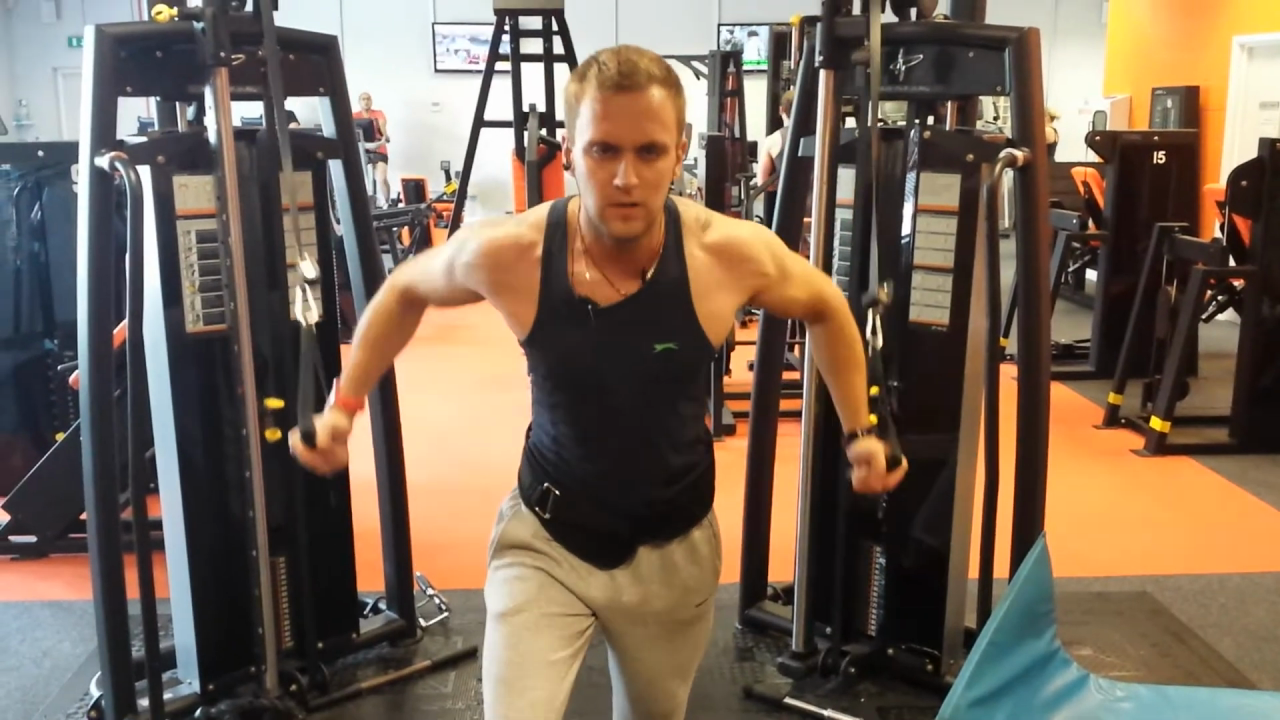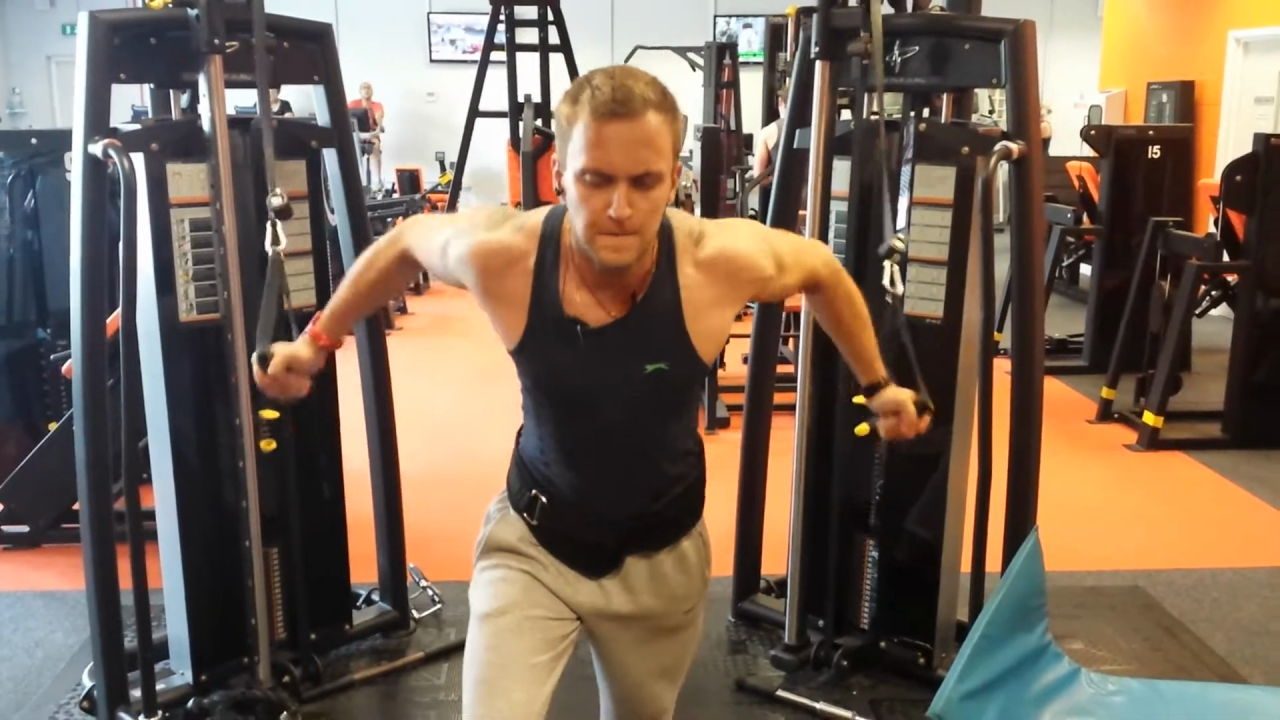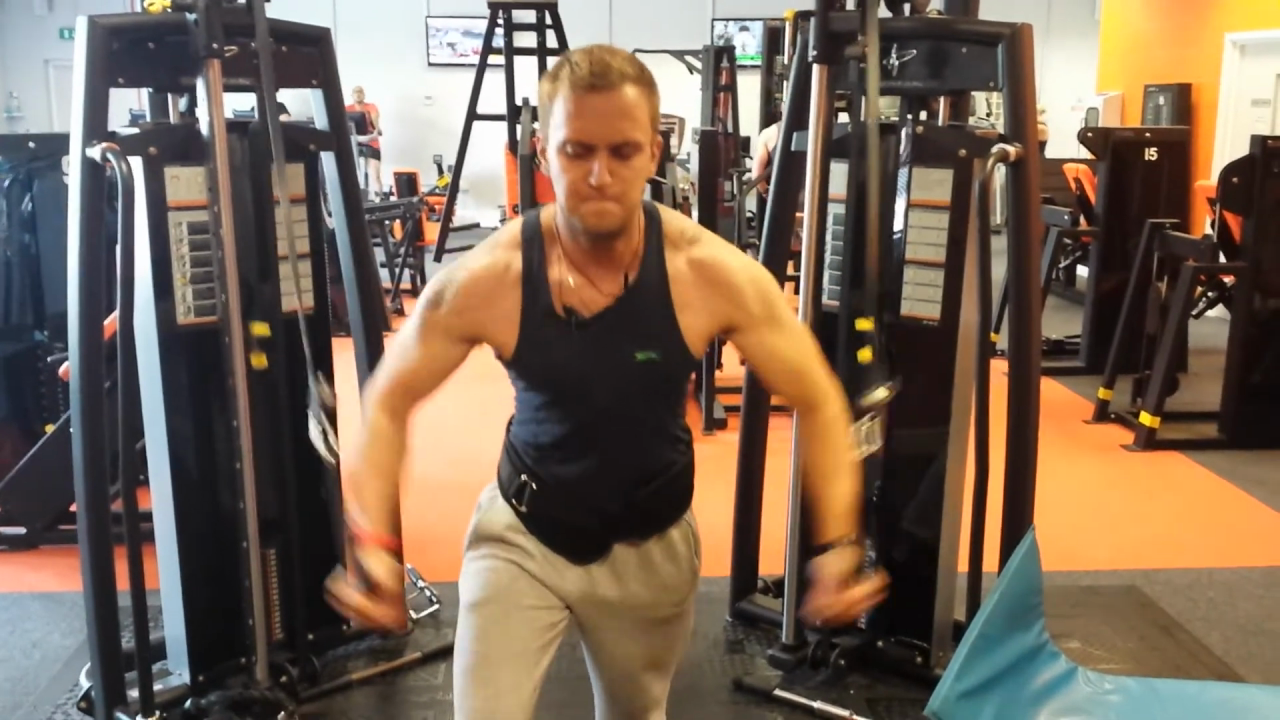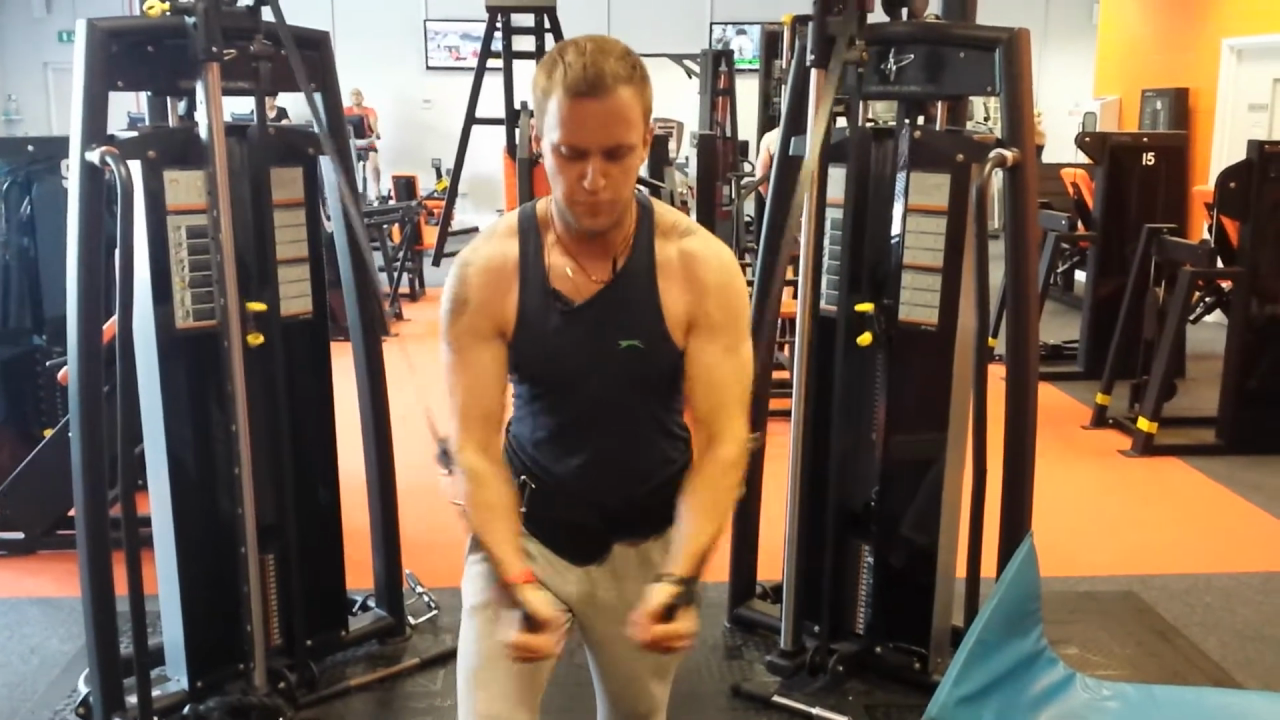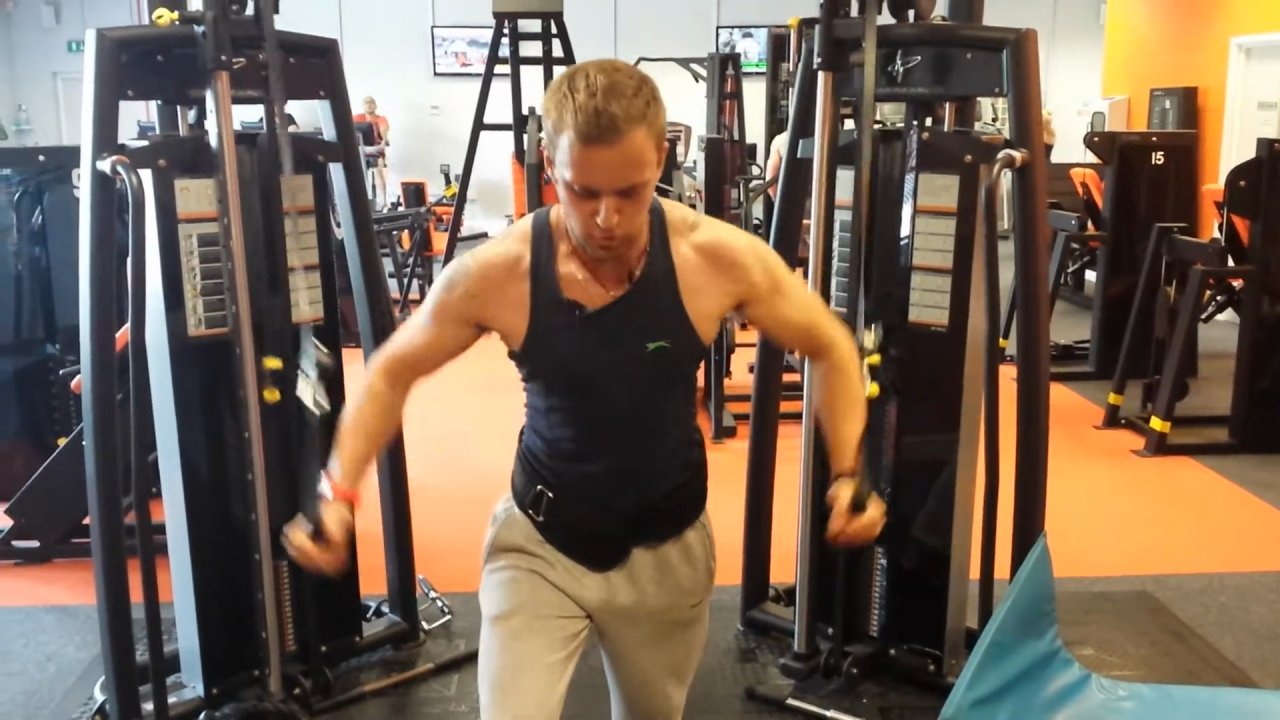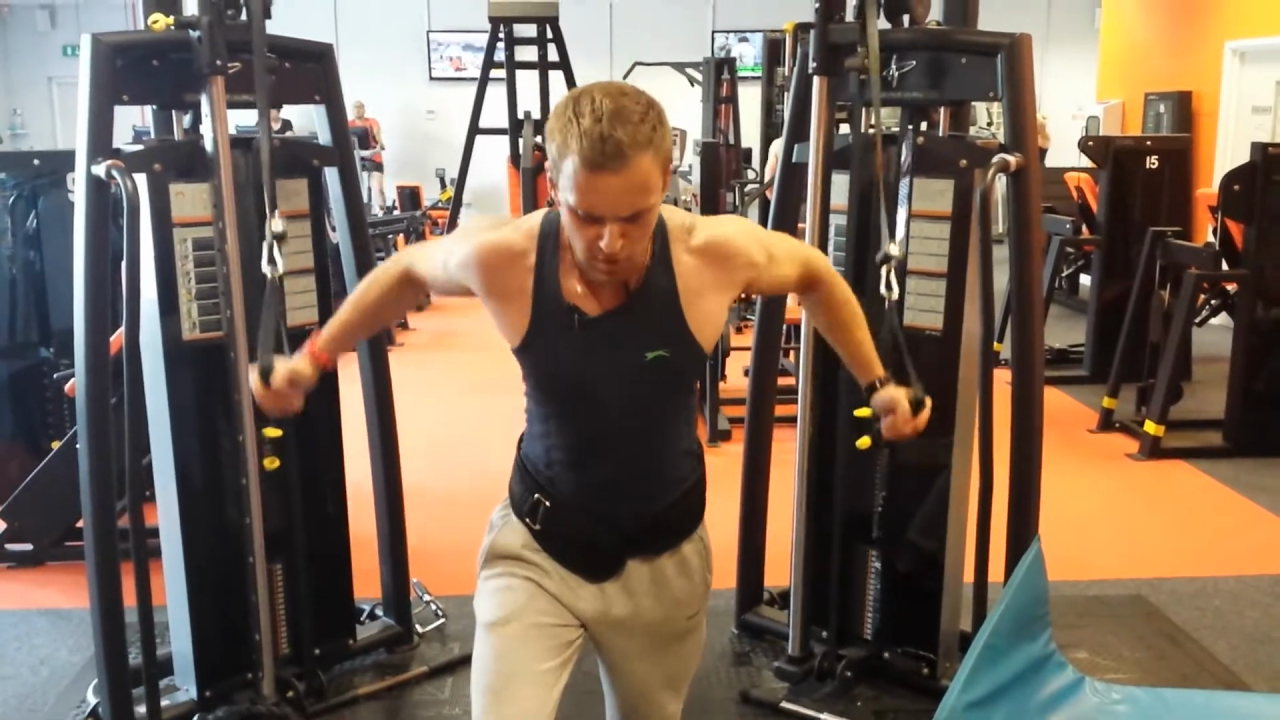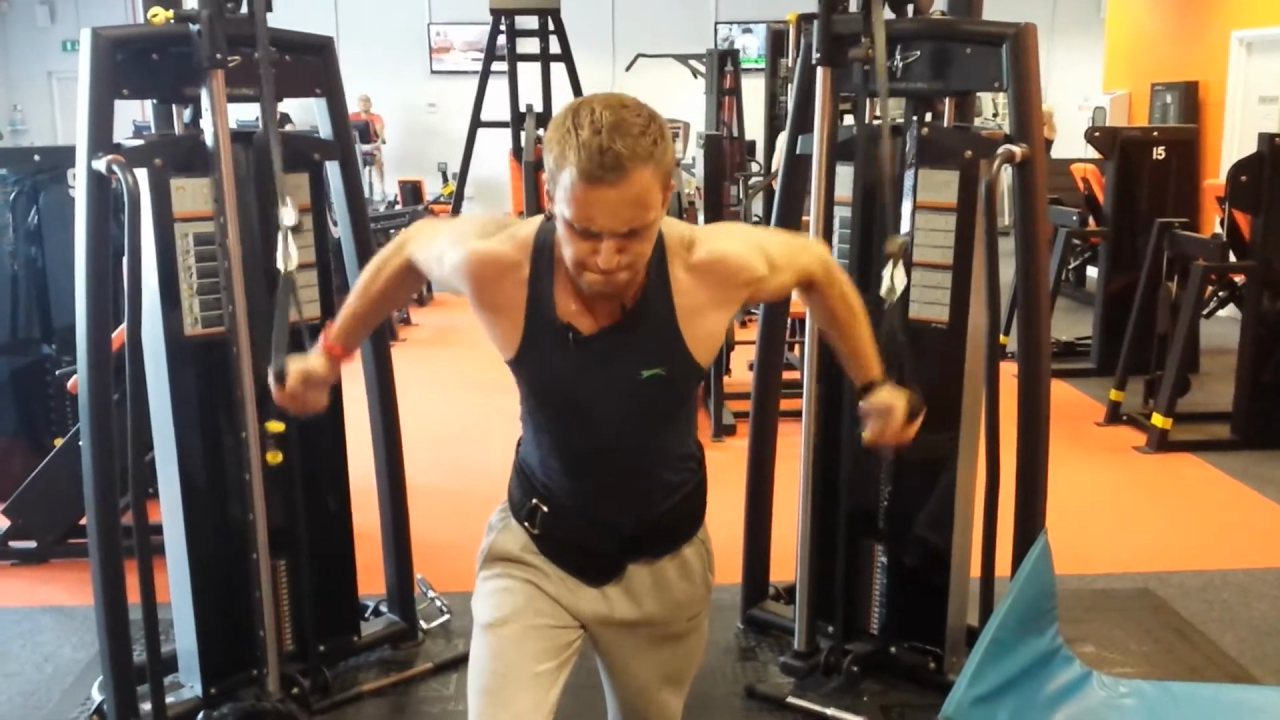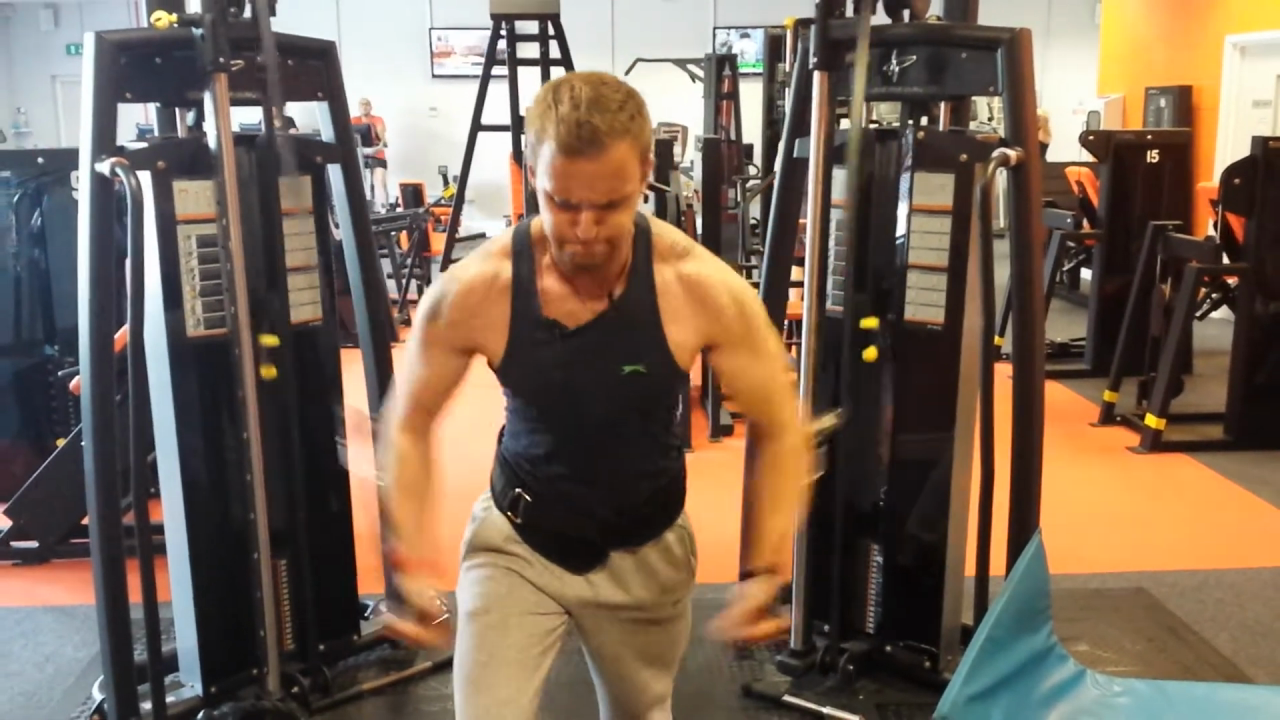
dt=0.3s
person 1, frame 1
left shoulder: (731, 253)
right shoulder: (507, 252)
left elbow: (825, 309)
right elbow: (407, 289)
left wrist: (858, 431)
right wrist: (344, 404)
left hip: (673, 545)
right hip: (545, 537)
person 1, frame 2
left shoulder: (724, 260)
right shoulder: (500, 252)
left elbow: (820, 268)
right elbow: (407, 241)
left wrist: (877, 385)
right wrist: (316, 343)
left hip: (661, 552)
right hip: (532, 542)
person 1, frame 3
left shoulder: (712, 271)
right shoulder: (487, 278)
left elbow: (816, 399)
right elbow: (387, 403)
left wrist: (838, 545)
right wrist: (375, 548)
left hip: (652, 540)
right hip: (523, 531)
person 1, frame 4
left shoulder: (699, 266)
right shoulder: (487, 270)
left elbow: (724, 441)
right elbow: (472, 450)
left wrist: (677, 582)
right wrist: (518, 589)
left hip: (650, 539)
right hip: (523, 529)
person 1, frame 5
left shoulder: (717, 255)
right shoulder: (496, 272)
left elbow: (830, 347)
right elbow: (393, 368)
left wrist: (846, 473)
right wrist: (339, 494)
left hip: (667, 546)
right hip: (539, 540)
person 1, frame 6
left shoulder: (718, 251)
right shoulder: (501, 256)
left elbow: (813, 272)
right elbow: (406, 270)
left wrist: (877, 382)
right wrist: (313, 358)
left hip: (664, 555)
right hip: (536, 547)
person 1, frame 7
left shoulder: (718, 264)
right shoulder: (495, 262)
left elbow: (817, 266)
right elbow: (413, 247)
left wrist: (873, 386)
right wrist: (329, 352)
left hip: (665, 558)
right hip: (534, 551)
person 1, frame 8
left shoulder: (704, 287)
right shoulder: (474, 289)
left elbow: (782, 427)
right elbow: (408, 424)
left wrist: (767, 570)
right wrist: (413, 565)
left hip: (646, 545)
right hip: (517, 539)
